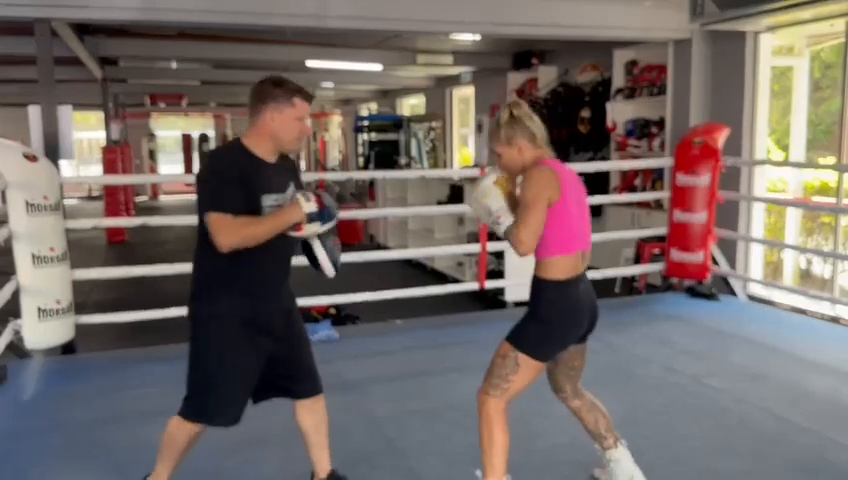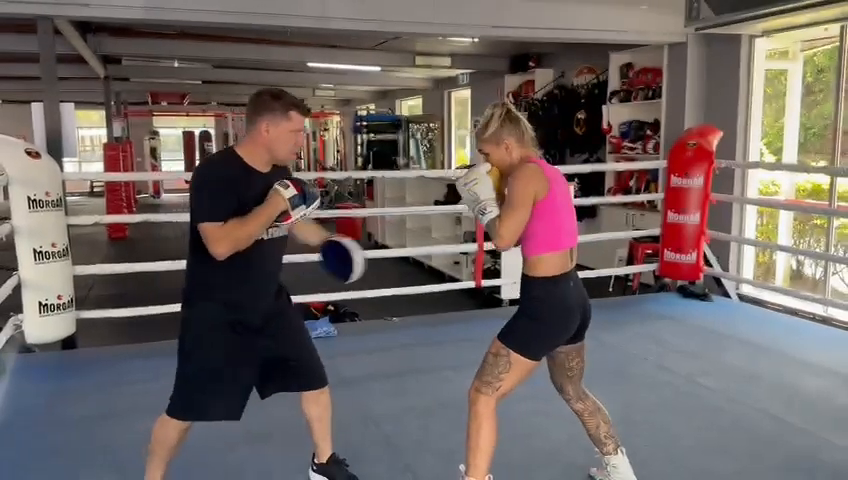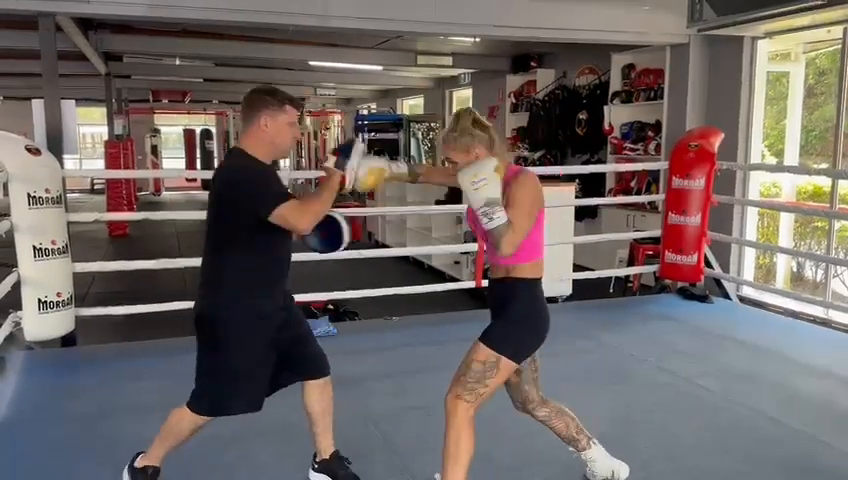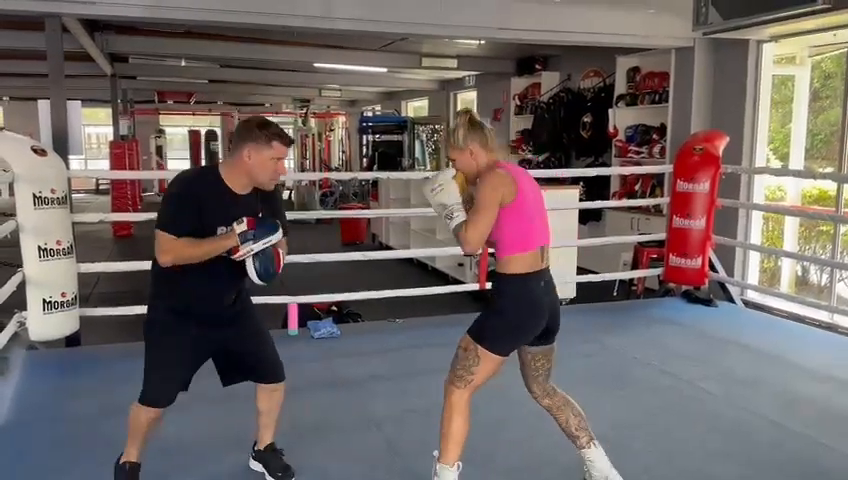
dt=0.7s
person 1, frame 1
left shoulder: (286, 166)
right shoulder: (223, 165)
right elbow: (227, 237)
left wrist: (310, 228)
right wrist: (292, 214)
left hip: (276, 305)
right hip: (224, 311)
left knee: (309, 389)
right knee: (201, 410)
person 1, frame 2
left shoulder: (278, 173)
right shoulder: (215, 173)
left elbow: (292, 224)
right elbow: (221, 244)
left wrist: (329, 241)
right wrist: (275, 204)
left hip: (268, 305)
right hip: (215, 314)
left knee: (315, 382)
right knee: (186, 408)
person 1, frame 3
left shoulder: (260, 168)
right shoulder: (239, 172)
right elbow: (300, 221)
left wrist: (321, 223)
right wrist: (336, 178)
left hip: (272, 300)
right hip: (233, 310)
left knee: (316, 373)
right knee: (210, 403)
person 1, frame 4
left shoulder: (267, 194)
right shoulder: (190, 188)
left elbow: (274, 242)
right elbow: (167, 253)
right wrist: (231, 240)
left hip: (230, 304)
right hip: (177, 310)
left knee: (273, 377)
right knee: (155, 397)
left ankle: (264, 449)
person 2, frame 1
left shoulder: (538, 175)
right shoulder: (566, 175)
left elbow: (524, 245)
left wrist: (497, 212)
right wrist: (507, 197)
left hip: (553, 305)
right hip: (580, 300)
left knee: (491, 399)
right knee: (569, 391)
person 2, frame 2
left shoulder: (526, 173)
right shoulder: (550, 174)
left elbow: (503, 238)
right elbow: (530, 232)
left wrist: (481, 198)
right wrist: (492, 195)
left hip: (545, 303)
right hip: (573, 297)
left knee: (482, 397)
right knee: (572, 391)
person 2, frame 3
left shoulder: (524, 183)
right shoulder: (481, 177)
left elbow: (506, 246)
right elbow: (429, 175)
left wrist: (485, 198)
right wrist: (382, 170)
left hip: (523, 309)
right hip: (510, 302)
left knee: (459, 403)
right knee: (530, 401)
person 2, frame 4
left shoulder: (494, 180)
right shoulder: (521, 176)
left elbow: (471, 243)
left wrist: (450, 205)
right wrist: (467, 203)
left hip: (514, 299)
right hip: (544, 295)
left knee: (458, 390)
right knee: (542, 389)
